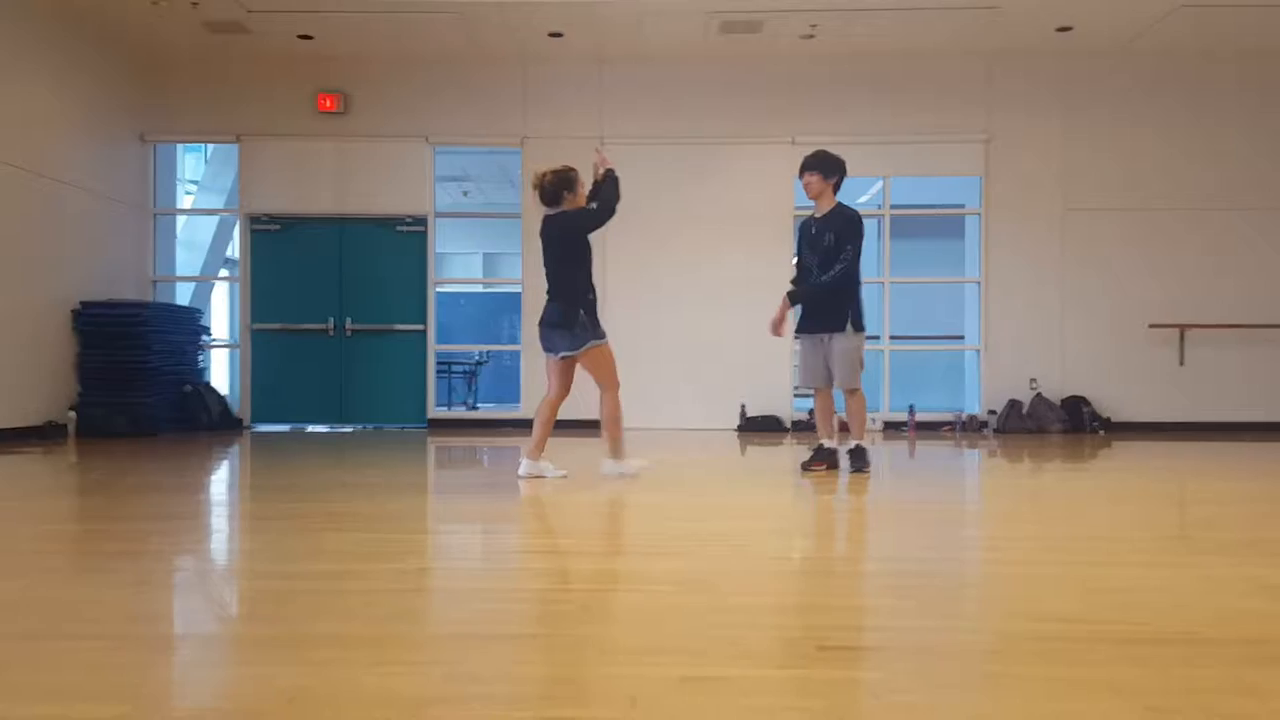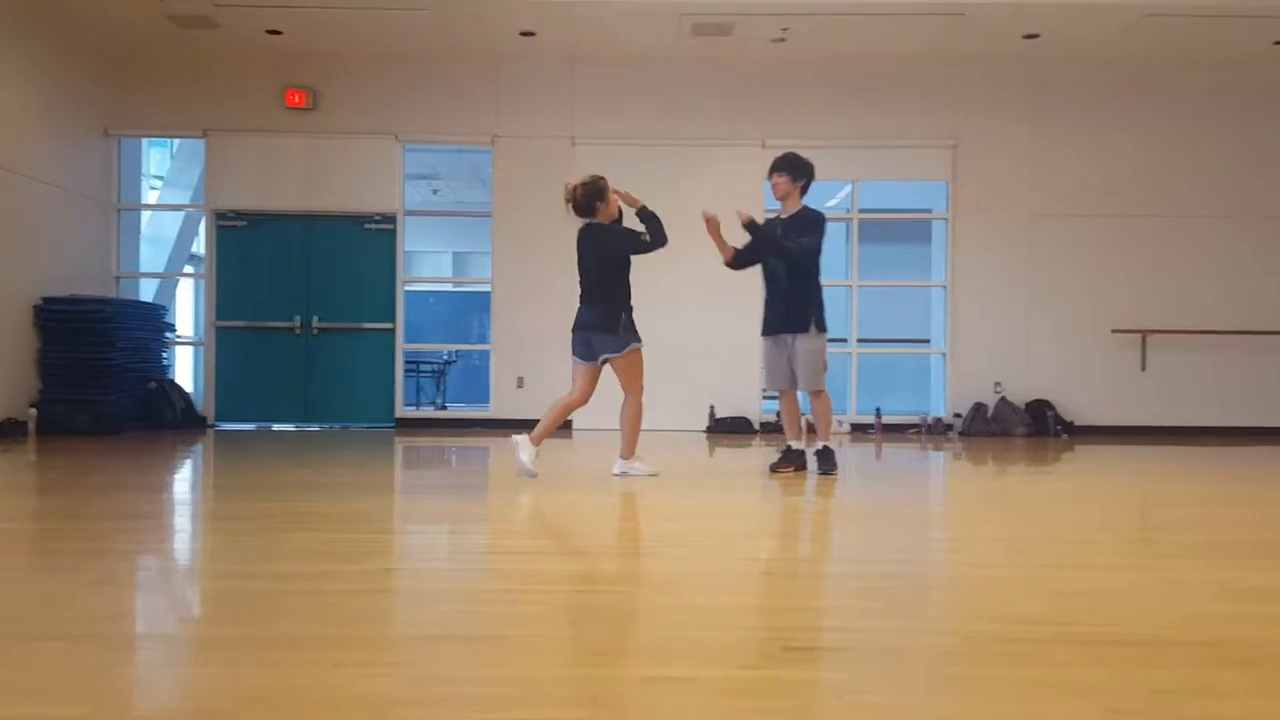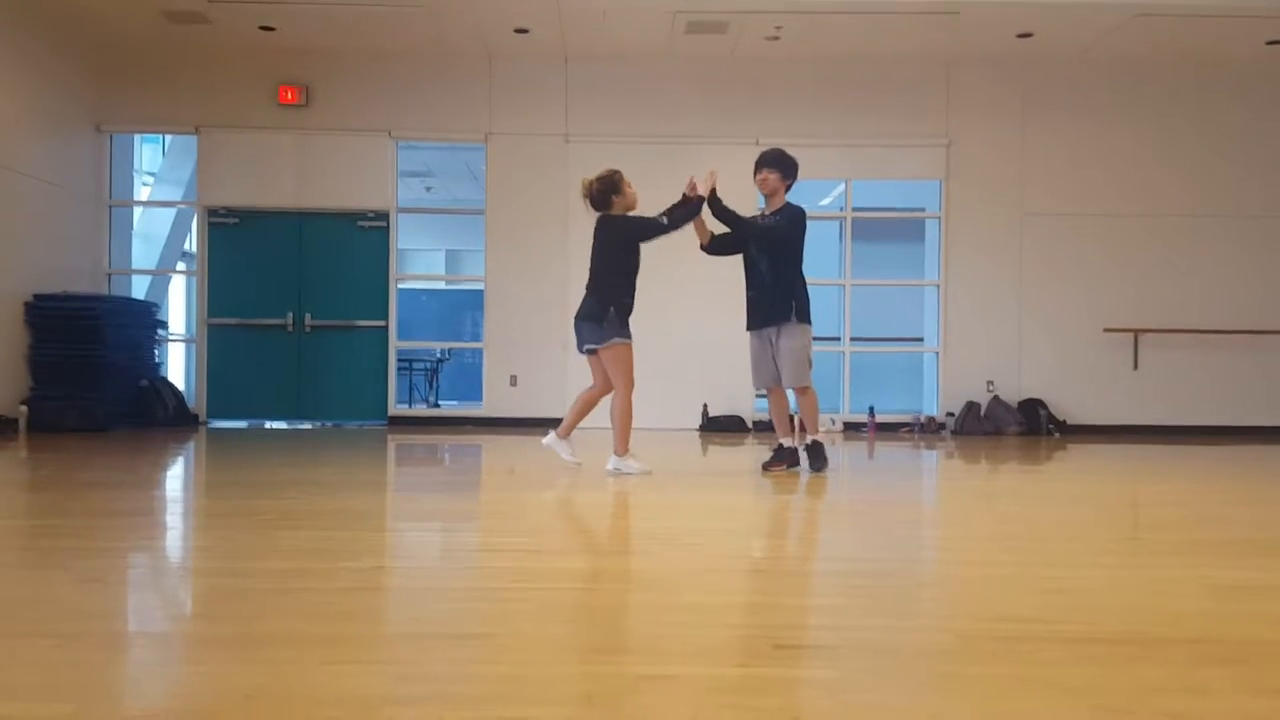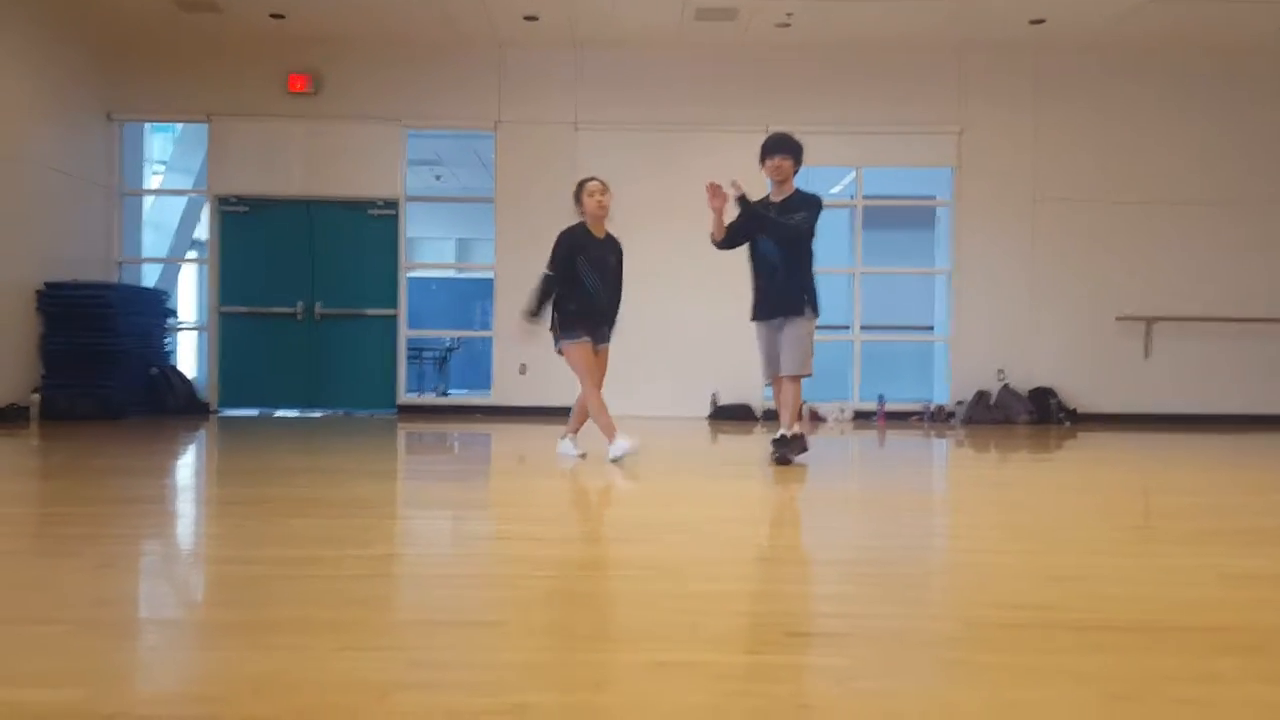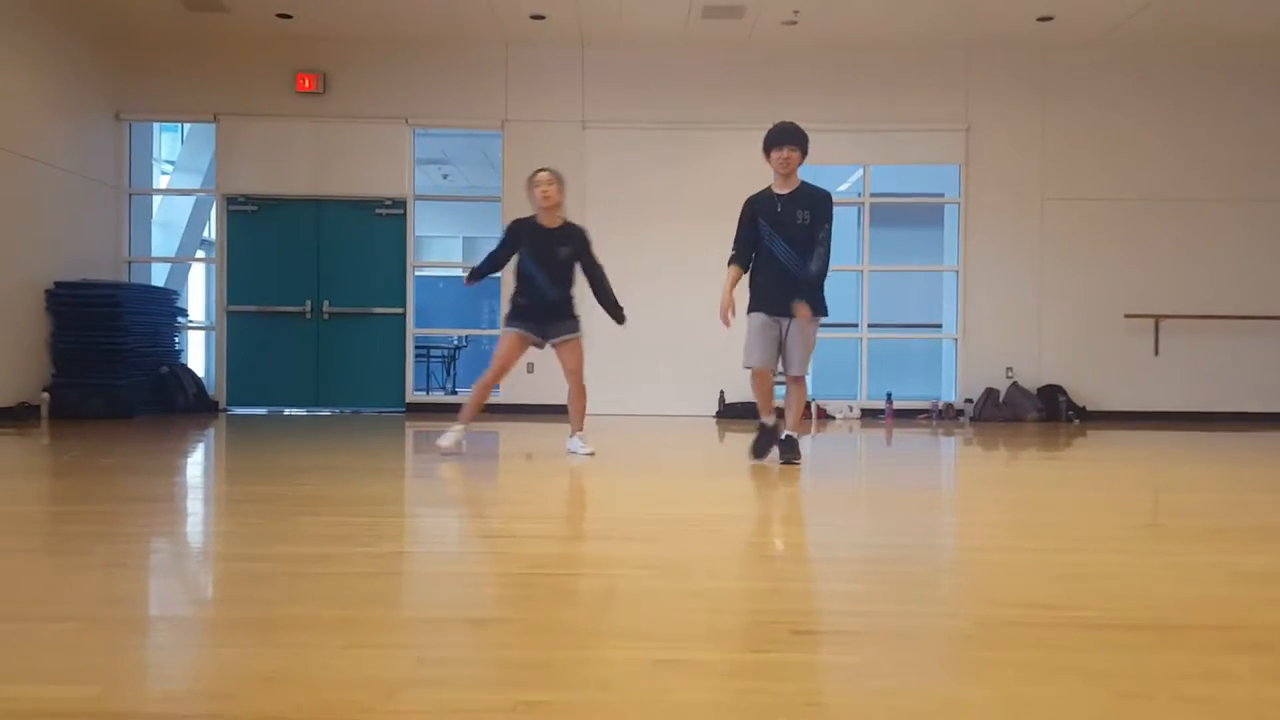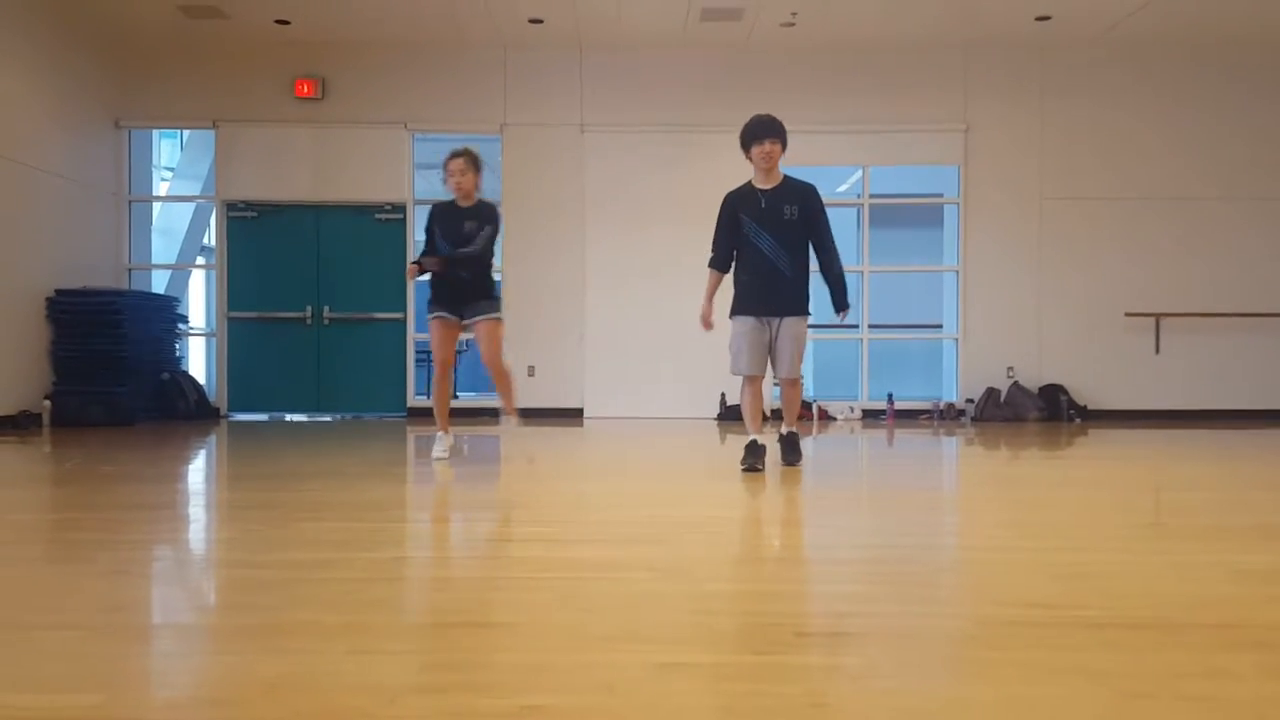
dt=0.4s
person 1, frame 1
left shoulder: (849, 219)
right shoulder: (806, 226)
left elbow: (844, 271)
left wrist: (796, 297)
right wrist: (784, 307)
left hip: (843, 318)
right hip: (811, 319)
left knee: (850, 386)
right knee: (819, 387)
left ankle: (858, 448)
right ankle: (826, 448)
person 1, frame 2
left shoulder: (813, 220)
right shoulder: (770, 227)
left elbow: (798, 255)
right elbow: (739, 261)
left wrist: (753, 230)
right wrist: (717, 238)
left hip: (806, 318)
right hip: (775, 319)
left knee: (815, 387)
right knee: (784, 388)
left ankle: (825, 449)
right ankle: (795, 450)
person 1, frame 3
left shoulder: (793, 216)
right shoulder: (753, 225)
left elbow: (754, 232)
right elbow: (713, 246)
left wrist: (714, 203)
right wrist: (696, 214)
left hip: (790, 312)
right hip: (760, 314)
left knee: (800, 383)
right knee: (771, 385)
left ankle: (814, 444)
right ankle: (786, 447)
person 1, frame 4
left shoulder: (809, 204)
right shoulder: (755, 211)
left elbow: (789, 232)
right elbow: (723, 241)
left wrist: (746, 206)
right wrist: (717, 213)
left hip: (798, 303)
right hip: (765, 305)
left knee: (792, 373)
right knee: (776, 375)
left ankle: (785, 436)
right ankle: (795, 433)
person 1, frame 5
left shoulder: (819, 199)
right shoulder: (755, 204)
left elbow: (821, 253)
right elbow: (742, 253)
left wrist: (807, 297)
right wrist: (728, 290)
left hip: (803, 303)
right hip: (762, 303)
left knee: (795, 373)
right knee: (758, 368)
left ankle: (789, 437)
right ankle: (768, 423)
person 1, frame 6
left shoulder: (804, 194)
right shoulder: (735, 201)
left elbow: (824, 247)
right elbow: (721, 255)
left wrist: (839, 296)
right wrist: (708, 300)
left hip: (792, 304)
right hip: (748, 305)
left knee: (790, 377)
right knee: (751, 375)
left ankle: (789, 433)
right ankle: (754, 443)
person 2, frame 1
left shoulder: (553, 225)
right shoulder: (568, 224)
left elbow: (592, 209)
right elbow: (607, 207)
left wrist: (600, 179)
right wrist: (608, 172)
left hip: (555, 319)
right hip: (576, 319)
left knee: (556, 392)
right knee: (610, 387)
left ankle: (532, 459)
right ankle: (616, 459)
person 2, frame 2
left shoulder: (589, 235)
right shoulder: (611, 237)
right elbow: (658, 239)
left wrist: (623, 209)
right wrist: (639, 207)
left hip: (586, 323)
right hip: (613, 323)
left knee: (578, 395)
right knee: (633, 393)
left ankle: (529, 441)
right ankle: (627, 460)
person 2, frame 3
left shoulder: (610, 226)
right shoulder: (621, 226)
left elbow: (658, 222)
right elbow: (668, 225)
left wrist: (686, 198)
right wrist: (696, 199)
left hip: (592, 316)
right hip: (606, 316)
left knee: (603, 385)
right knee: (624, 387)
left ankle: (560, 436)
right ankle: (620, 457)
person 2, frame 4
left shoulder: (614, 246)
right shoulder: (571, 238)
left elbow: (613, 291)
right elbow: (551, 280)
left wrist: (606, 326)
right wrist: (534, 314)
left hip: (597, 324)
right hip: (571, 322)
left knee: (593, 386)
right knee: (591, 383)
left ankle: (568, 438)
right ankle: (615, 441)
person 2, frame 5
left shoulder: (576, 235)
right shoulder: (520, 229)
left elbow: (595, 274)
right elbow: (498, 258)
left wrist: (615, 311)
right wrist: (474, 275)
left hip: (560, 316)
right hip: (524, 313)
left knee: (576, 377)
right knee: (494, 373)
left ankle: (576, 436)
right ankle: (459, 428)
person 2, frame 6
left shoulder: (487, 212)
right shoulder: (438, 212)
left elbow: (481, 251)
right elbow: (430, 252)
left wrist: (445, 260)
right wrist: (417, 266)
left hip: (481, 297)
right hip: (444, 297)
left knee: (493, 363)
right knee: (441, 366)
left ankle: (510, 414)
right ankle: (443, 433)
